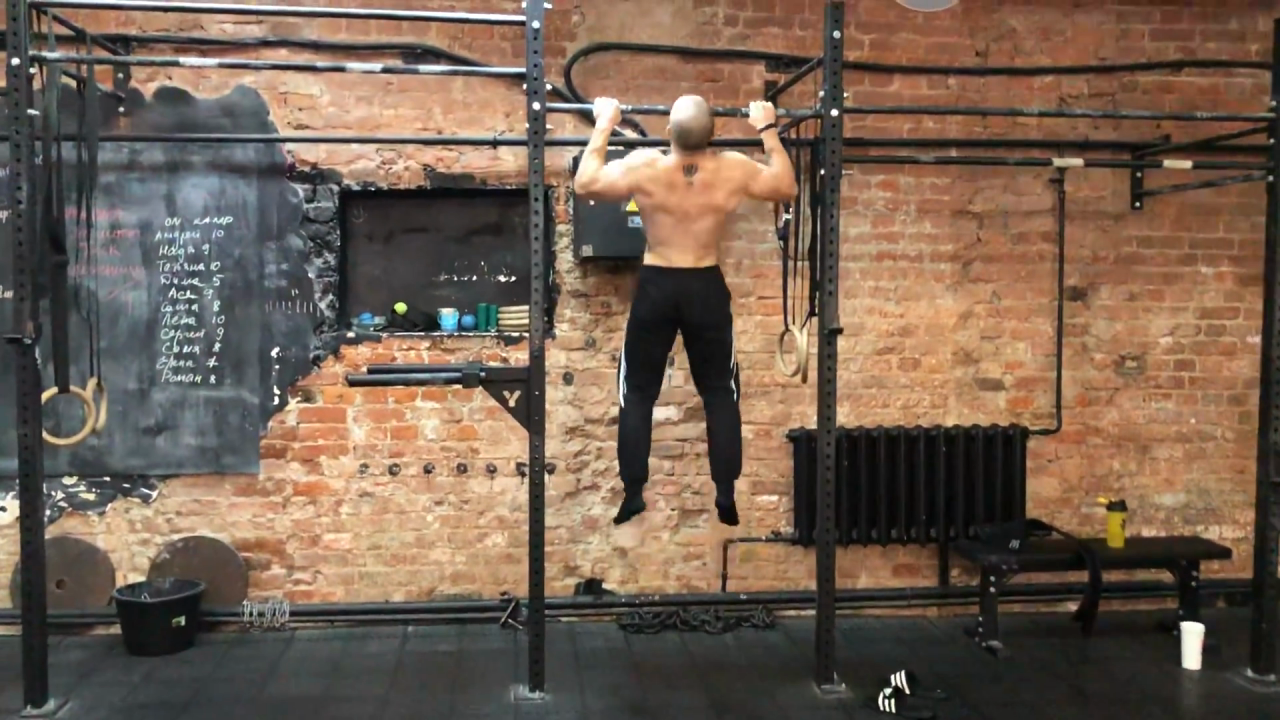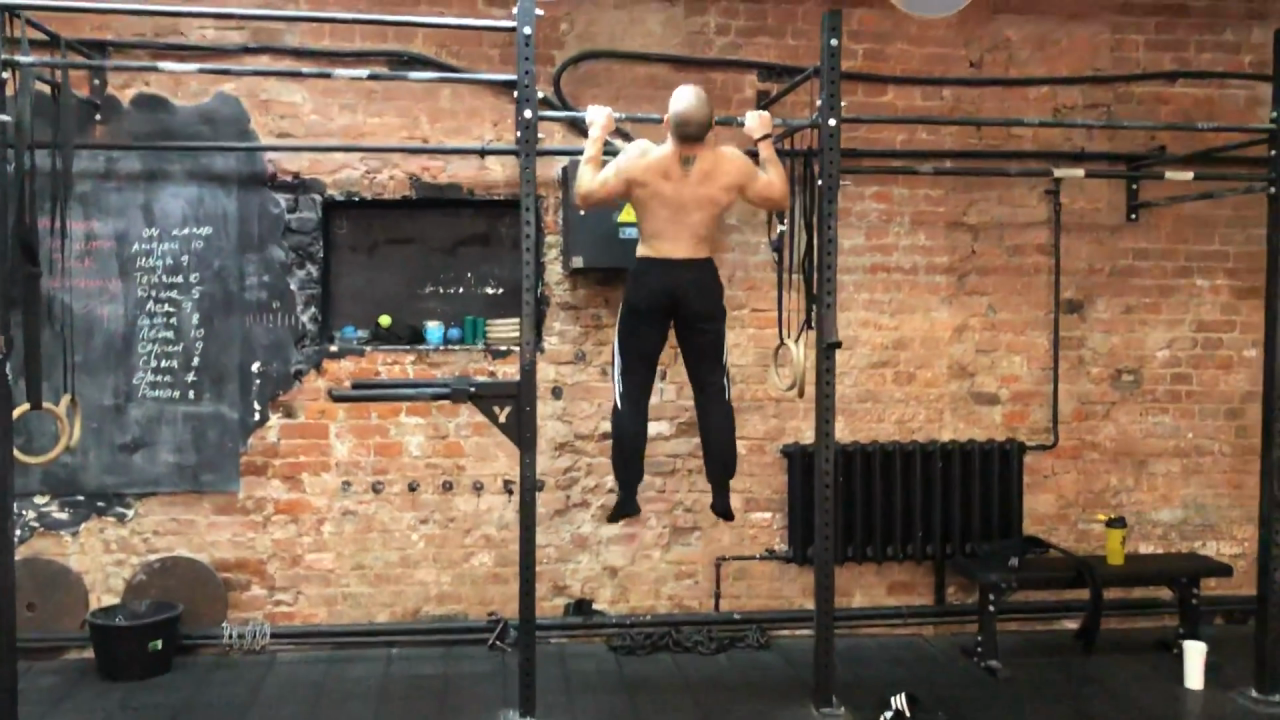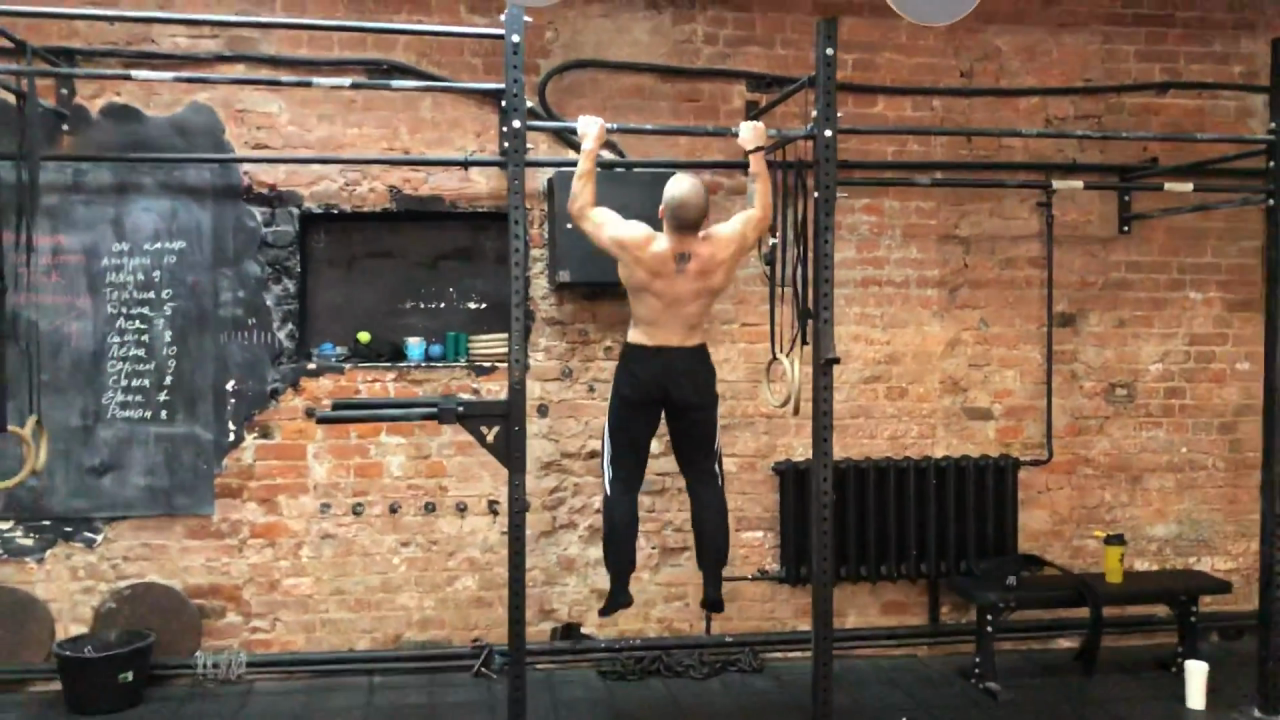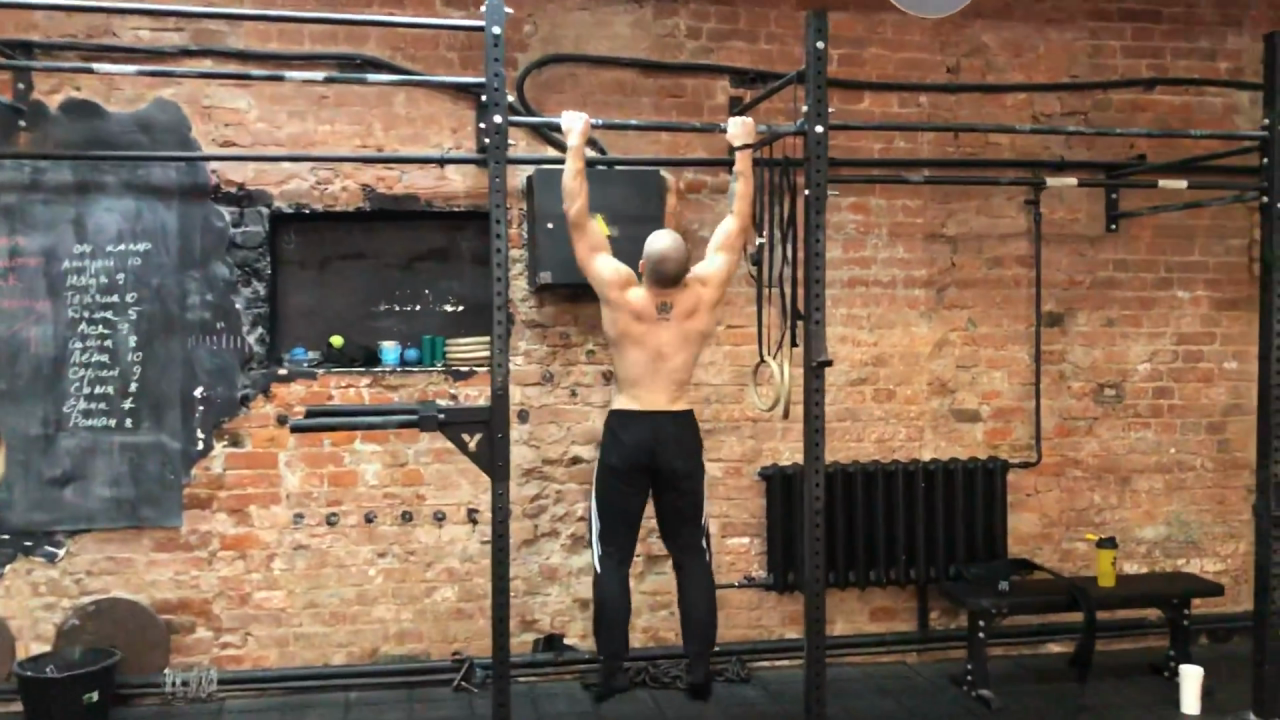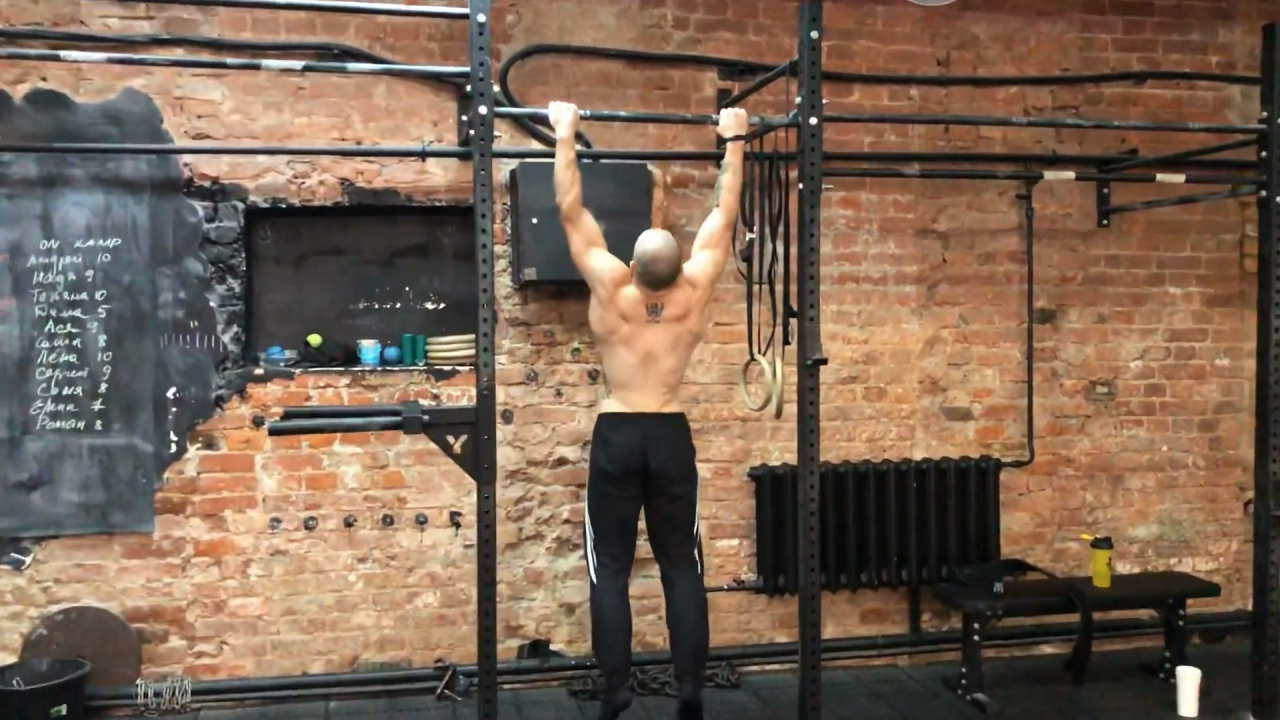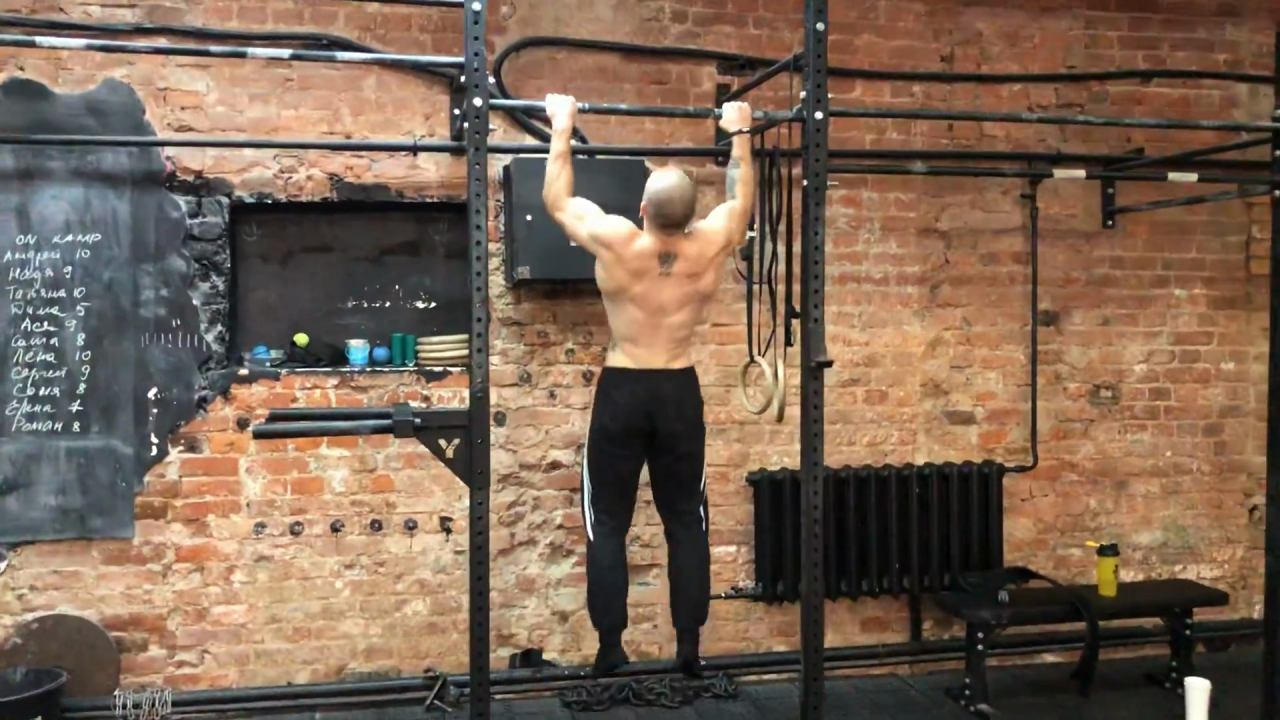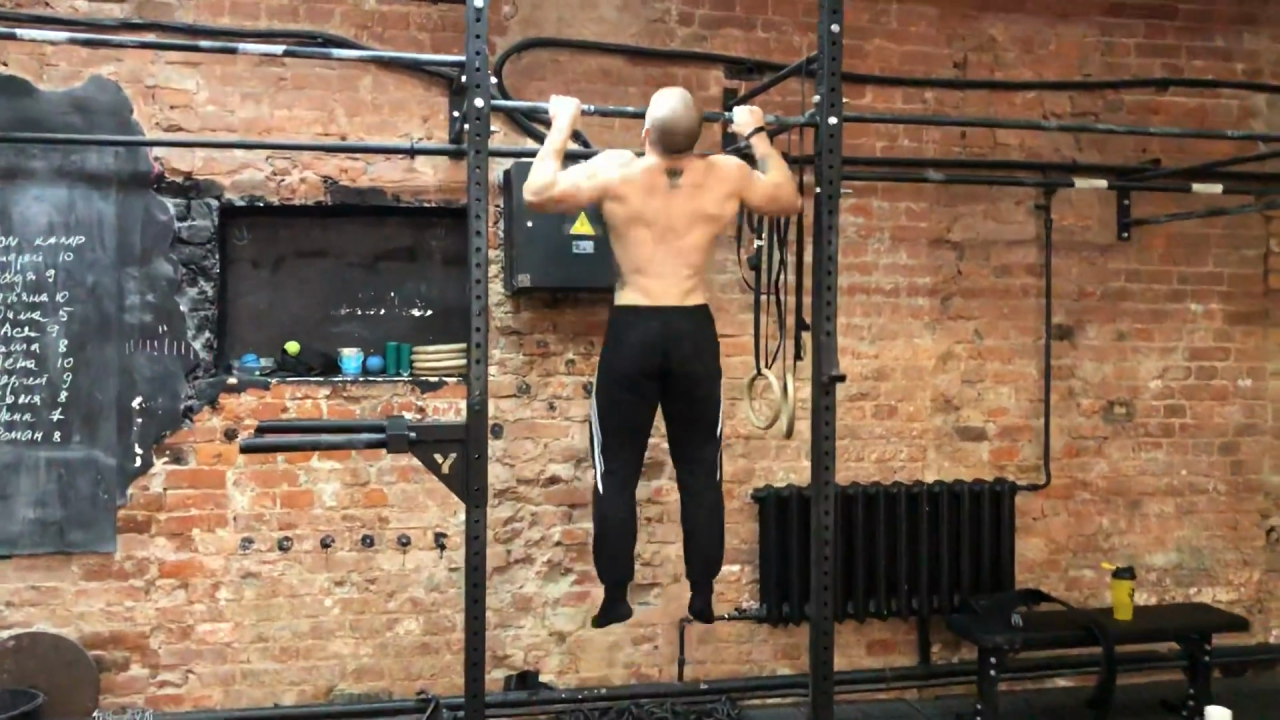
dt=0.2s
person 1, frame 1
left shoulder: (646, 168)
right shoulder: (733, 169)
left elbow: (585, 184)
right elbow: (787, 188)
left wrist: (603, 127)
right wrist: (768, 128)
left hip: (654, 287)
right hip: (708, 290)
left knee: (636, 394)
right knee: (719, 393)
left ankle: (633, 493)
right ankle: (726, 493)
person 1, frame 2
left shoulder: (639, 158)
right shoulder: (731, 164)
left elbow: (583, 196)
right elbow: (780, 198)
left wrist: (597, 135)
right wrist: (764, 139)
left hip: (649, 278)
right hip: (700, 279)
left knee: (631, 390)
right knee: (711, 387)
left ankle: (628, 495)
right ankle: (721, 493)
person 1, frame 3
left shoulder: (634, 243)
right shoulder: (723, 246)
left elbow: (578, 208)
right elbow: (763, 209)
left wrist: (590, 145)
right wrist: (755, 150)
left hip: (639, 369)
right hip: (693, 369)
left knee: (622, 481)
right knee: (705, 479)
left ankle: (619, 587)
right ankle: (713, 586)
person 1, frame 4
left shoulder: (618, 293)
right shoulder: (705, 294)
left elbow: (577, 216)
right elbow: (739, 221)
left wrist: (576, 142)
right wrist: (743, 148)
left hip: (625, 435)
right hip: (680, 435)
left knee: (612, 561)
right knee: (691, 557)
left ankle: (613, 673)
right ankle: (699, 671)
person 1, frame 5
left shoulder: (609, 293)
right shoulder: (695, 295)
left elbow: (571, 210)
right elbow: (725, 217)
left wrist: (565, 134)
right wrist: (734, 140)
left hip: (616, 439)
right hip: (671, 439)
left knee: (609, 571)
right knee: (682, 569)
person 1, frame 6
left shoulder: (615, 243)
right shoulder: (711, 246)
left elbow: (556, 198)
right elbow: (743, 197)
left wrist: (563, 126)
right wrist: (740, 132)
left hip: (621, 393)
right hip: (679, 394)
left knee: (608, 526)
right knee: (686, 523)
left ankle: (611, 645)
right ankle: (689, 644)
person 1, frame 7
left shoulder: (617, 171)
right shoulder: (724, 175)
left elbow: (536, 193)
right elbow: (788, 199)
left wrist: (561, 126)
right wrist: (757, 133)
left hip: (631, 332)
right hip: (694, 332)
left knee: (617, 474)
right knee: (699, 469)
left ankle: (616, 597)
right ankle: (703, 595)
